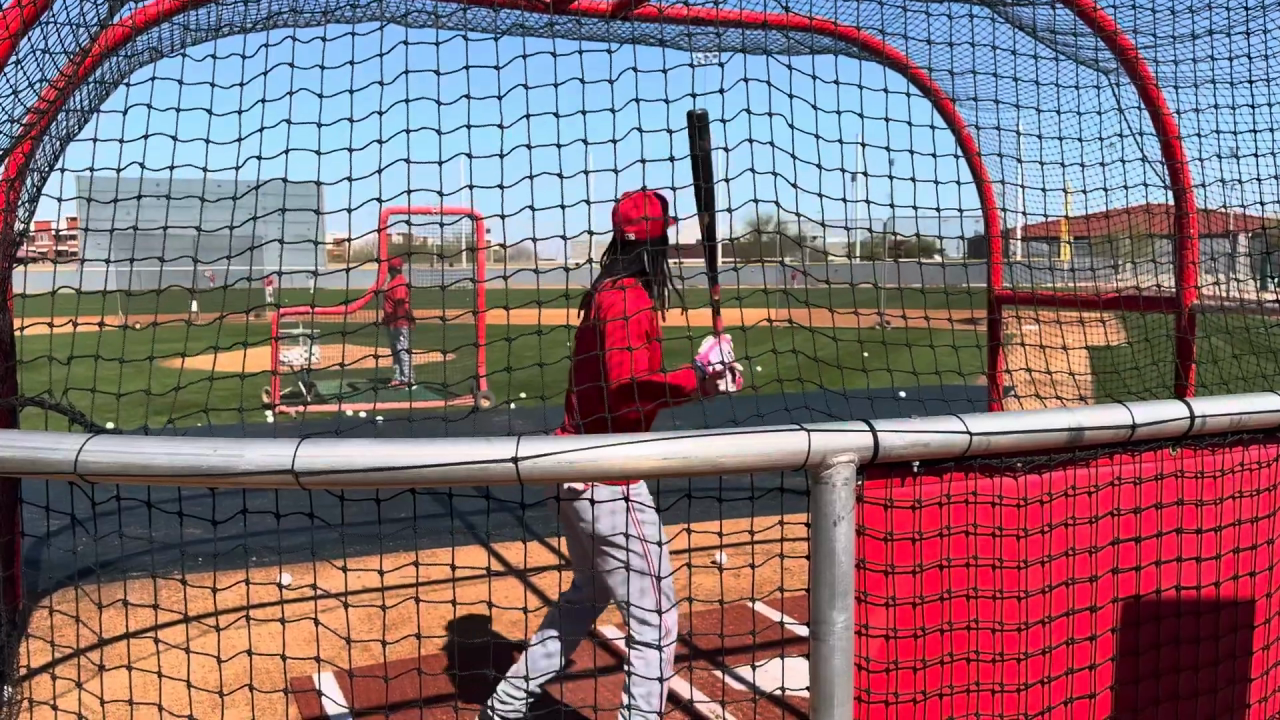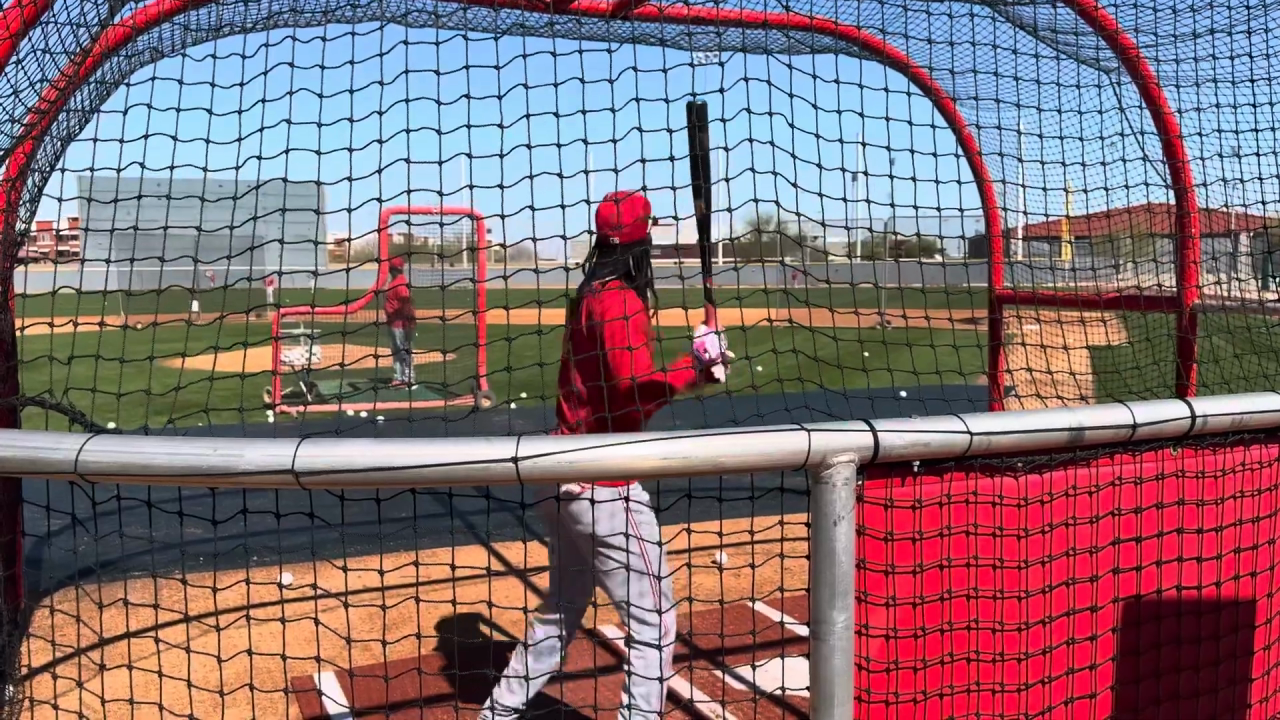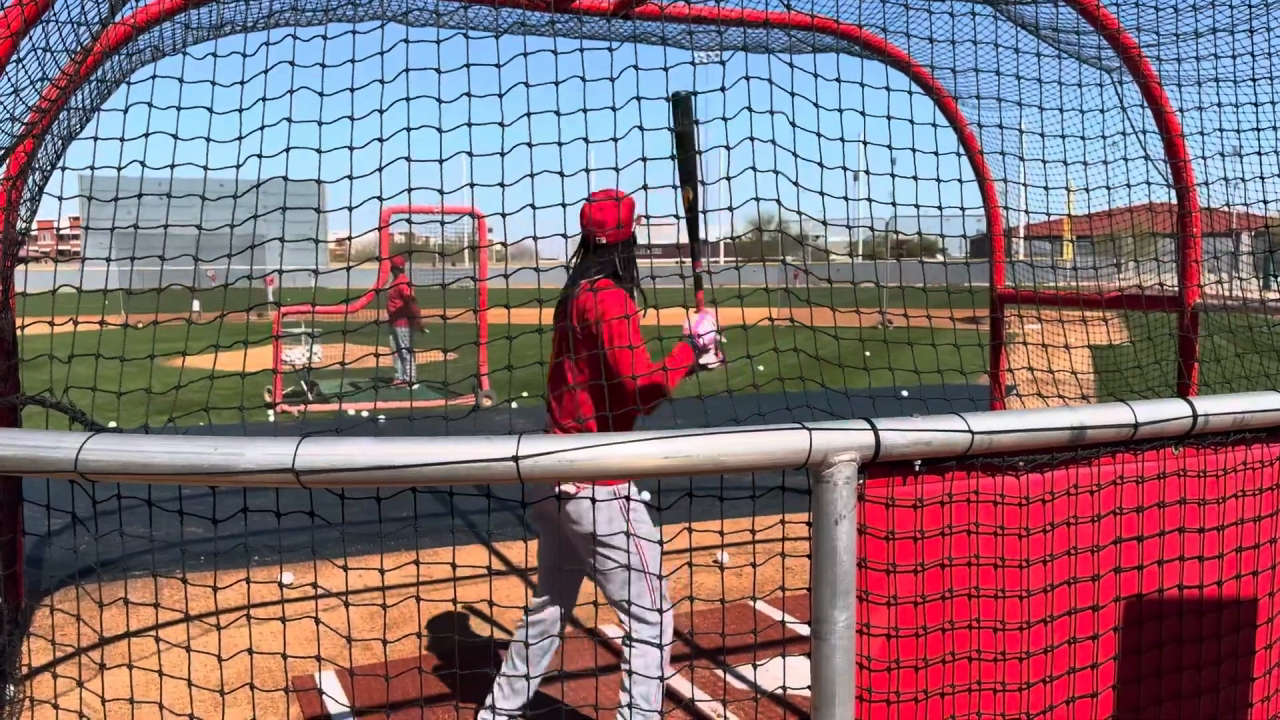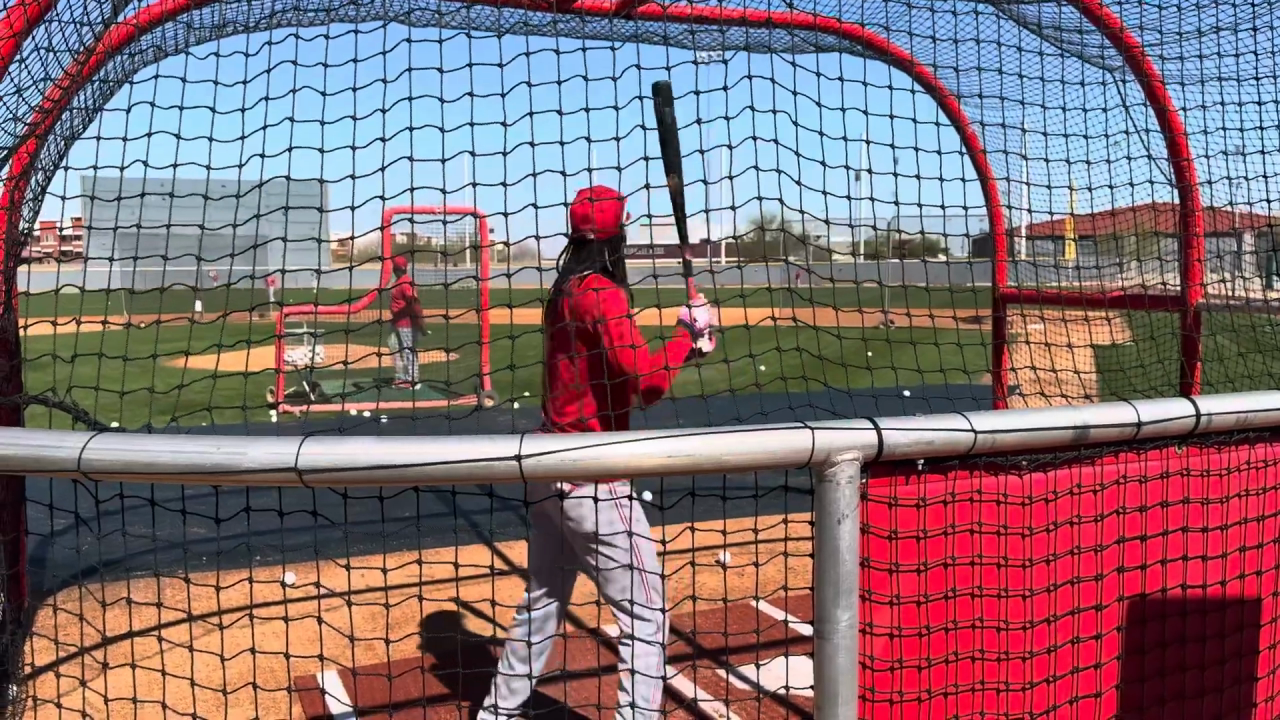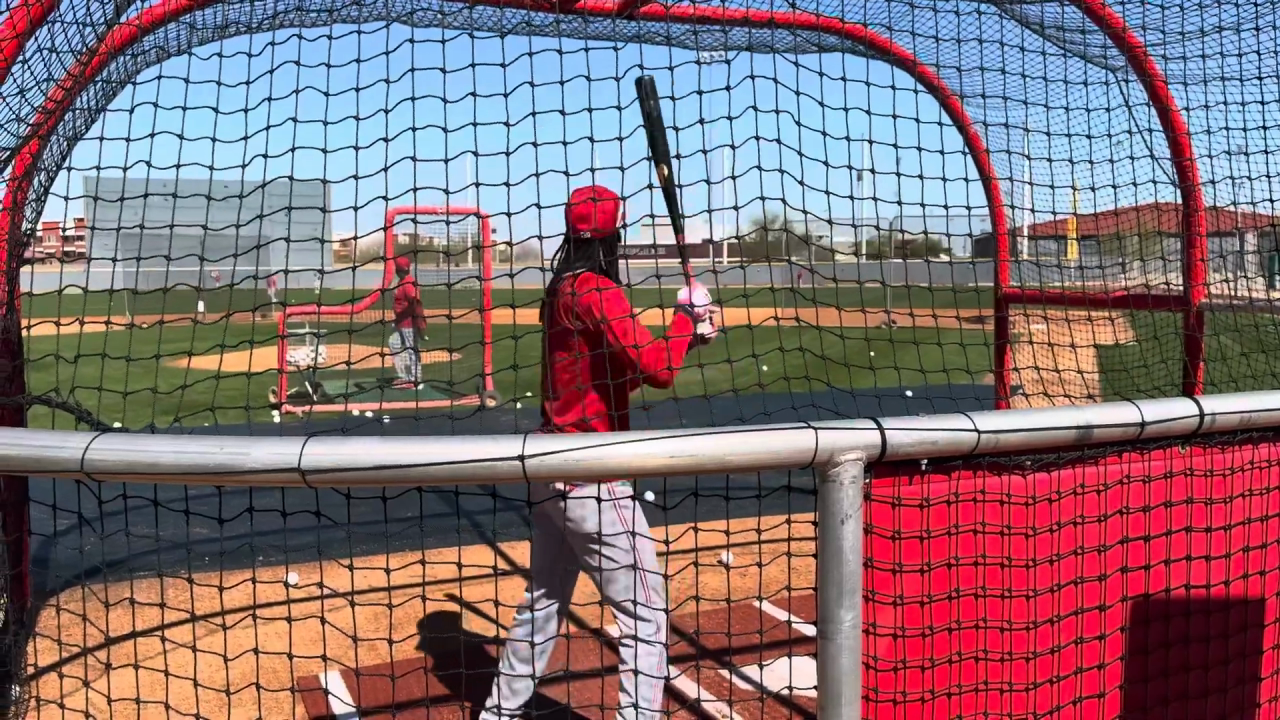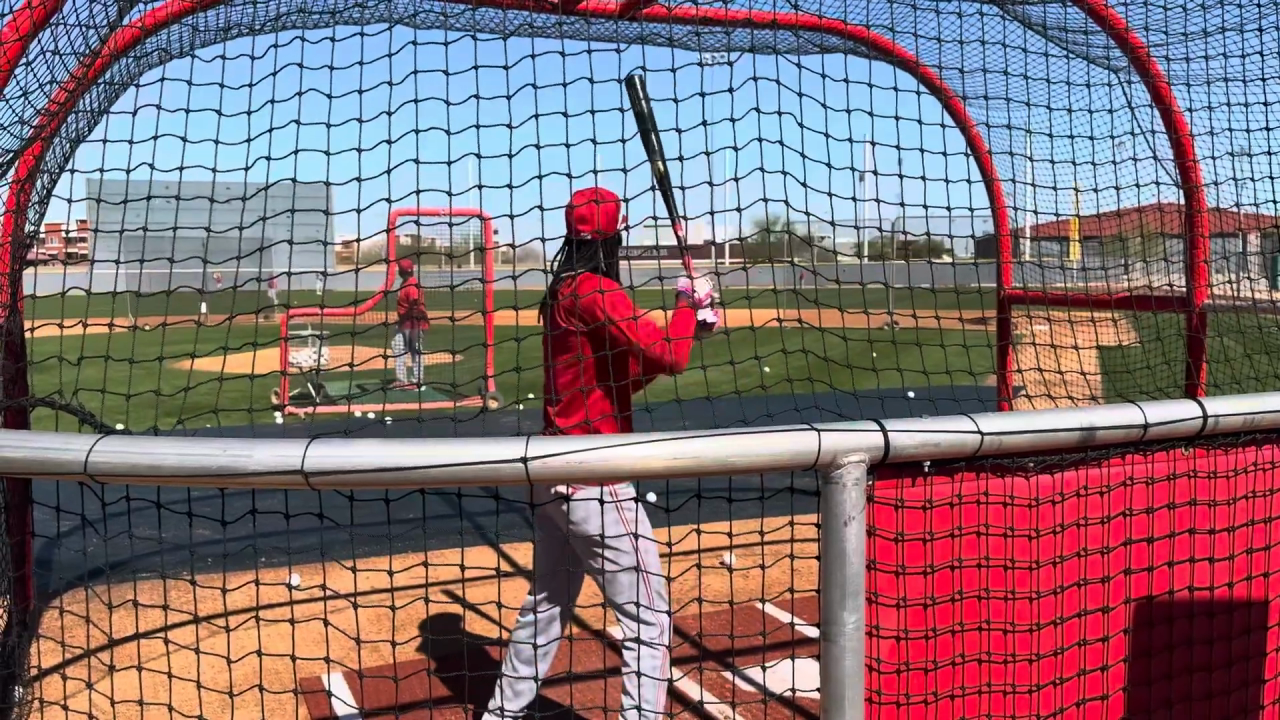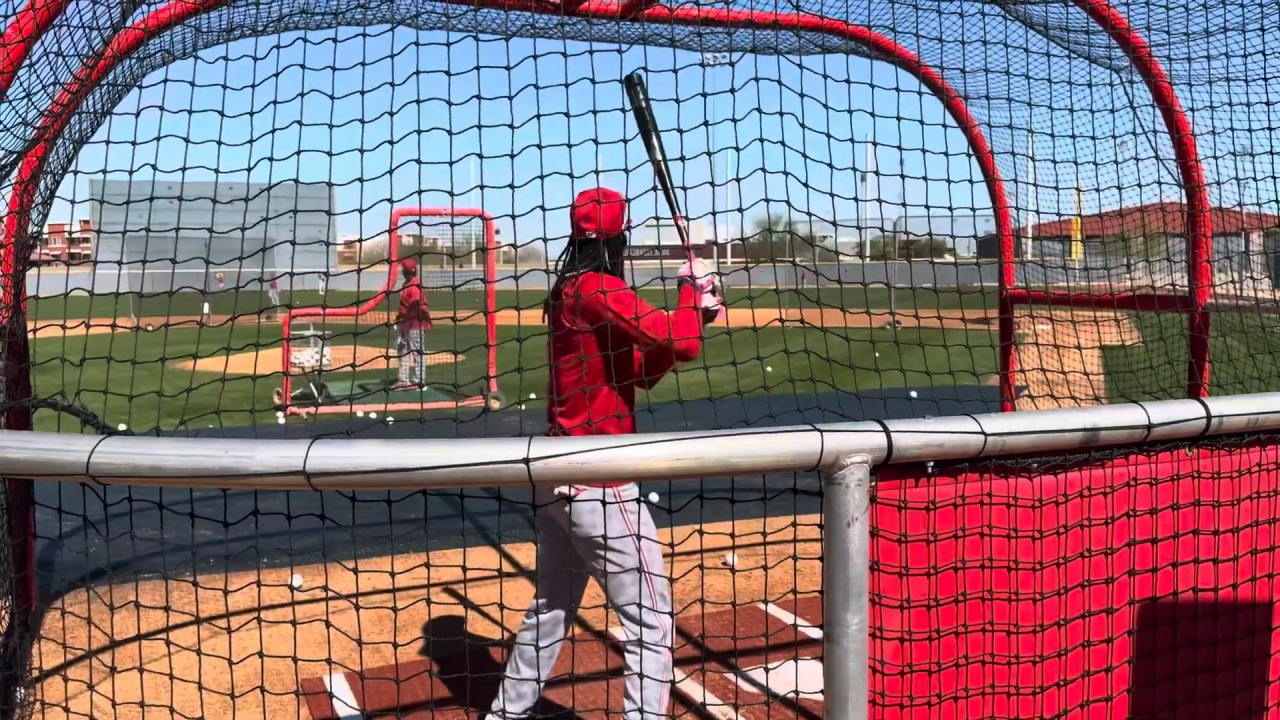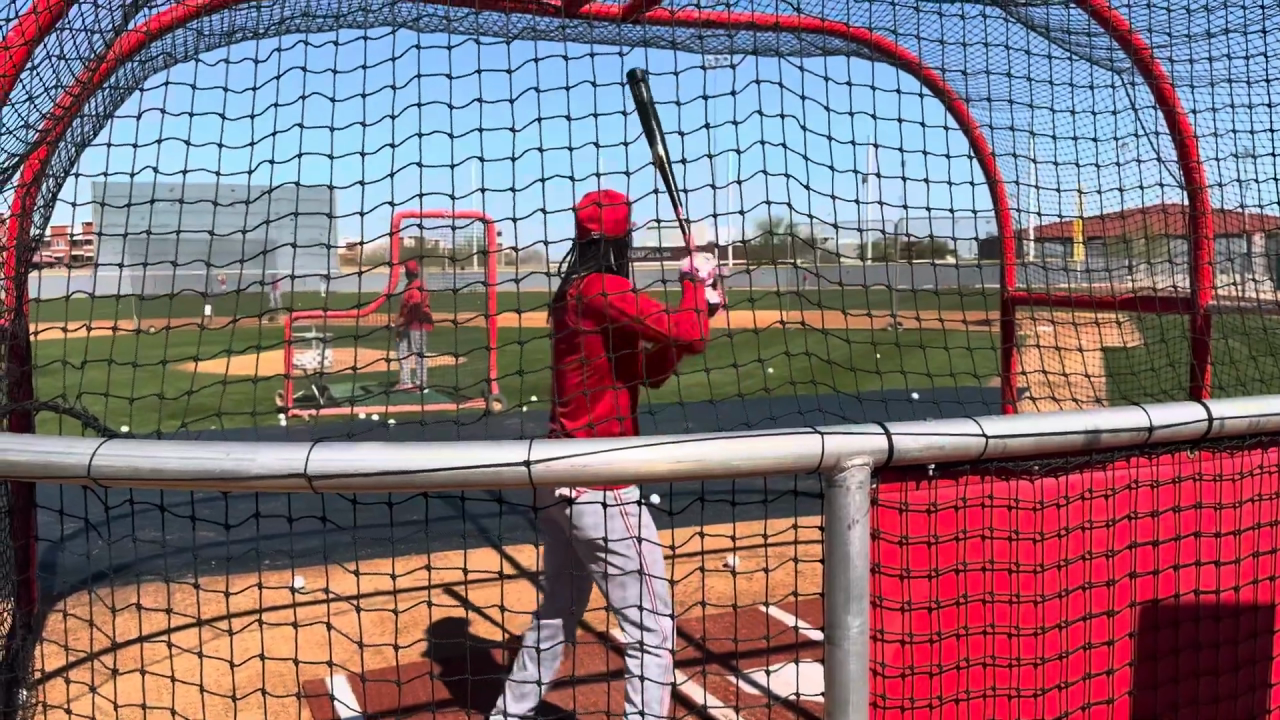
dt=0.1s
person 1, frame 1
left shoulder: (607, 292)
right shoulder: (628, 298)
right elbow: (629, 395)
left wrist: (697, 381)
right wrist: (696, 374)
left hip: (573, 475)
right hip: (606, 481)
left knee: (585, 595)
right knee: (655, 619)
person 1, frame 2
left shoulder: (592, 295)
right shoulder: (620, 300)
right elbow: (636, 395)
left wrist: (690, 371)
right wrist: (693, 365)
left hip: (567, 475)
right hip: (602, 481)
left knee: (566, 600)
right knee: (653, 620)
person 1, frame 3
left shoulder: (577, 295)
right shoulder: (607, 298)
right elbow: (643, 390)
left wrist: (687, 357)
right wrist: (690, 345)
left hip: (554, 476)
right hip: (594, 482)
left knee: (550, 603)
right knee: (650, 617)
person 1, frame 4
left shoulder: (566, 293)
right shoulder: (601, 295)
right elbow: (647, 384)
left wrist: (683, 345)
right wrist: (687, 333)
right hip: (591, 480)
left knee: (543, 602)
right knee: (646, 616)
person 1, frame 5
left shoulder: (561, 291)
right shoulder: (594, 291)
left elbow: (624, 372)
right elbow: (659, 369)
left wrist: (687, 331)
right wrist: (687, 312)
right hip: (590, 480)
left knee: (542, 602)
right knee: (646, 616)
person 1, frame 6
left shoulder: (562, 293)
right shoulder: (597, 291)
left elbow: (631, 371)
right elbow: (666, 357)
left wrist: (690, 321)
right wrist: (689, 304)
right hip: (593, 481)
left knee: (545, 605)
right knee: (649, 619)
person 1, frame 7
left shoulder: (567, 293)
right shoulder: (599, 290)
left elbow: (643, 371)
right elbow: (683, 343)
left wrist: (694, 311)
right wrist: (691, 287)
left hip: (557, 477)
right hip: (595, 483)
left knee: (551, 607)
right knee: (651, 622)
person 1, frame 8
left shoulder: (572, 295)
right shoulder: (604, 291)
left elbow: (650, 371)
right elbow: (689, 337)
left wrist: (697, 306)
right wrist: (694, 281)
left hip: (560, 479)
right hip: (597, 485)
left knee: (558, 609)
right knee: (651, 624)
